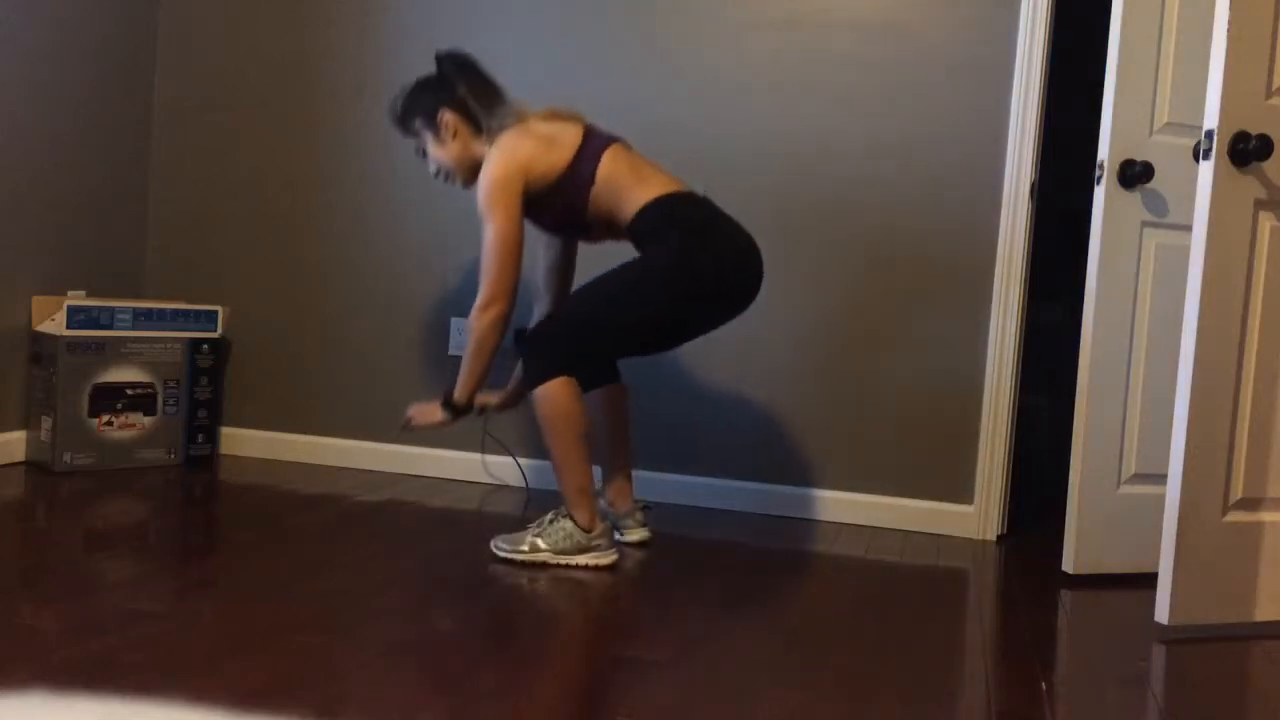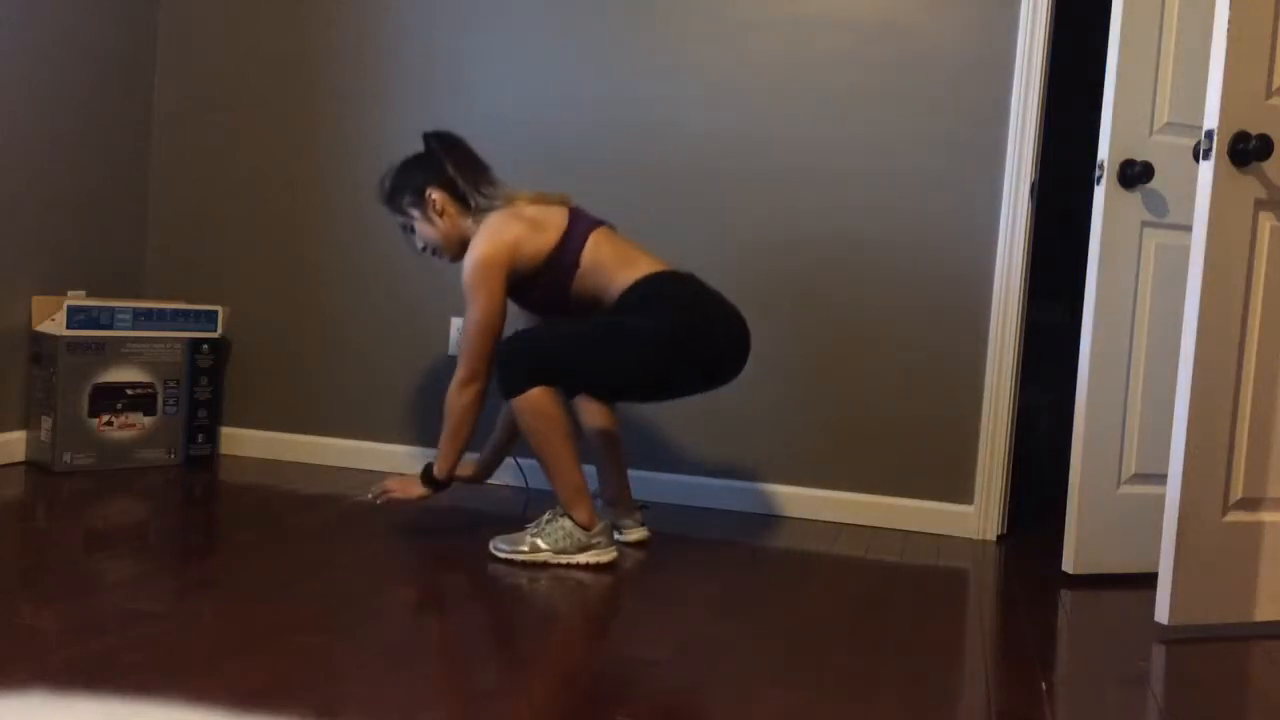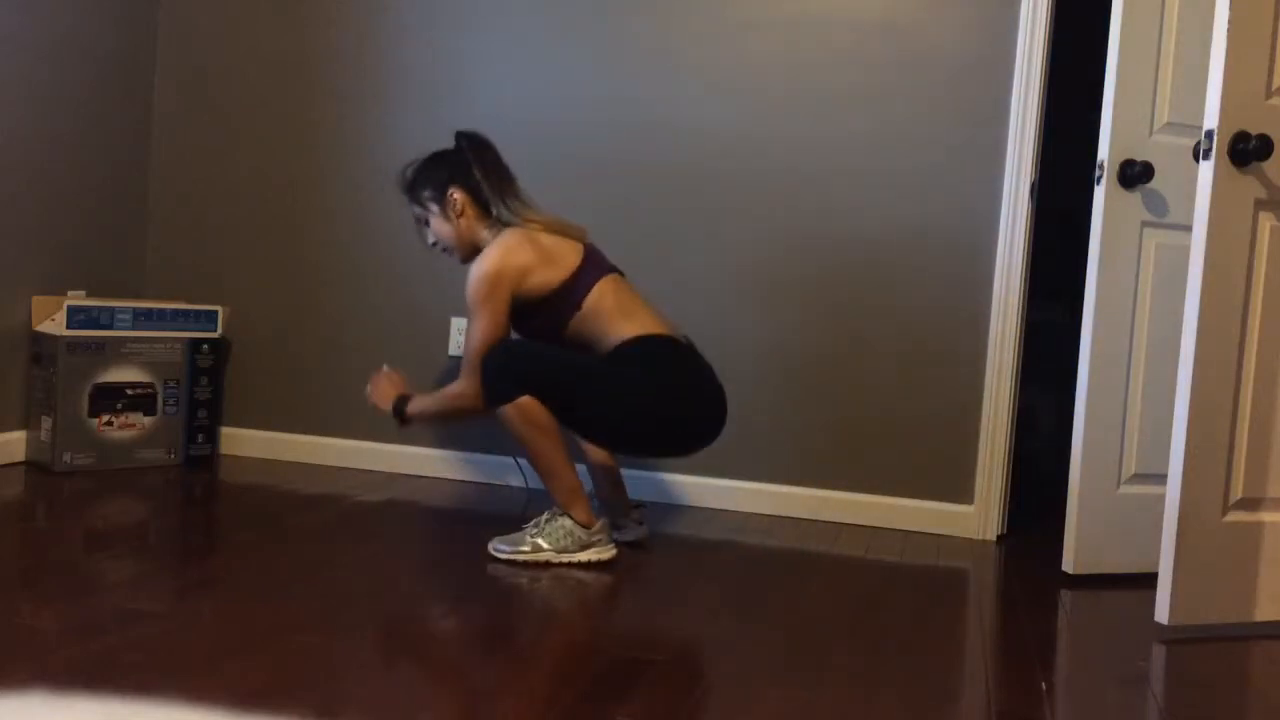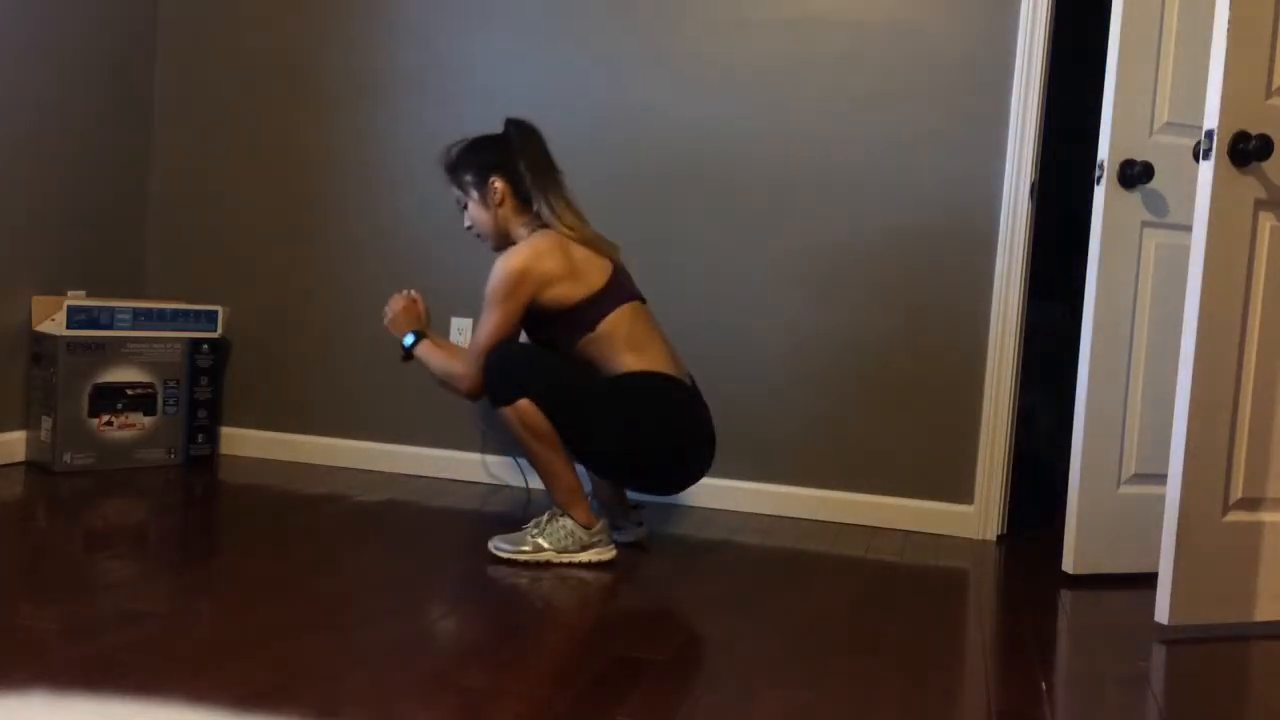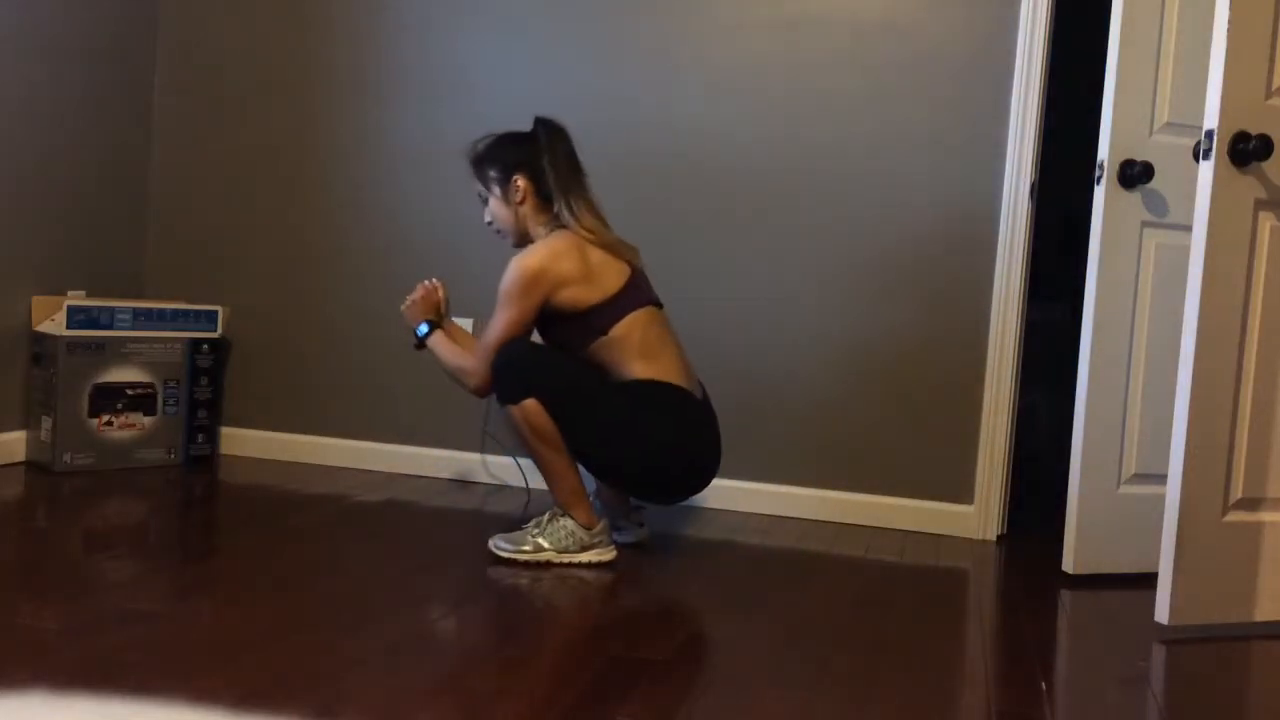
dt=0.4s
person 1, frame 1
left shoulder: (502, 162)
right shoulder: (537, 146)
left elbow: (494, 303)
right elbow: (553, 294)
left wrist: (457, 401)
right wrist: (512, 389)
left hip: (694, 255)
right hip: (716, 250)
left knee: (552, 352)
right knee: (582, 347)
left ankle: (582, 528)
right ankle: (621, 508)
person 1, frame 2
left shoulder: (488, 245)
right shoulder: (519, 224)
left elbow: (471, 381)
right elbow: (537, 368)
left wrist: (436, 476)
right wrist: (485, 465)
left hip: (685, 329)
right hip: (699, 321)
left knee: (522, 361)
right knee: (570, 360)
left ankle: (582, 528)
right ankle: (620, 511)
person 1, frame 3
left shoulder: (495, 263)
right shoulder: (530, 240)
left elbow: (474, 392)
right elbow: (519, 382)
left wrist: (403, 405)
right wrist: (420, 402)
left hip: (665, 395)
right hip: (681, 386)
left knee: (506, 368)
right knee: (554, 376)
left ankle: (580, 527)
right ankle: (616, 513)
person 1, frame 4
left shoulder: (522, 261)
right shoulder: (563, 244)
left elbow: (473, 378)
left wrist: (412, 338)
right wrist: (429, 334)
left hip: (661, 435)
right hip: (674, 421)
left knee: (507, 369)
right knee: (547, 375)
left ankle: (581, 528)
right ankle: (613, 512)
person 1, frame 5
left shoulder: (538, 261)
right shoulder: (582, 246)
left elbow: (481, 375)
left wrist: (426, 328)
right wrist: (444, 322)
left hip: (666, 443)
right hip: (683, 432)
left knee: (516, 367)
right knee: (544, 374)
left ankle: (582, 528)
right ankle: (618, 512)
